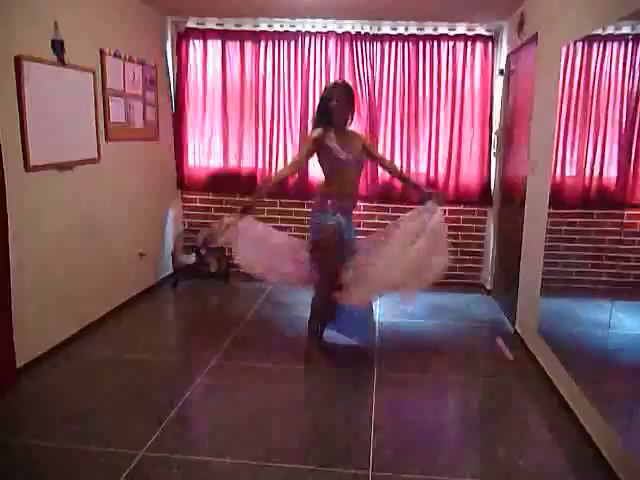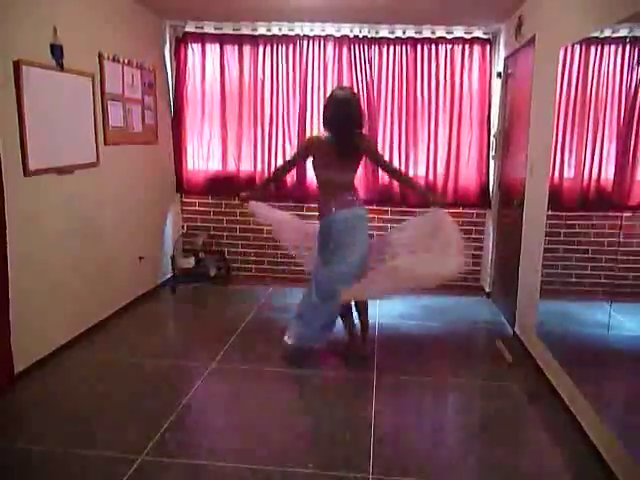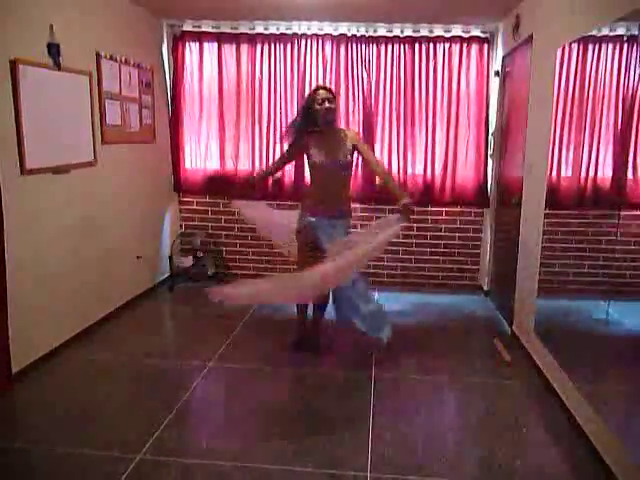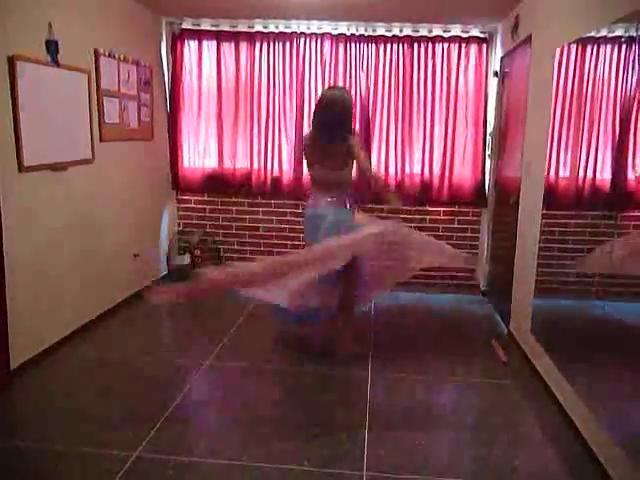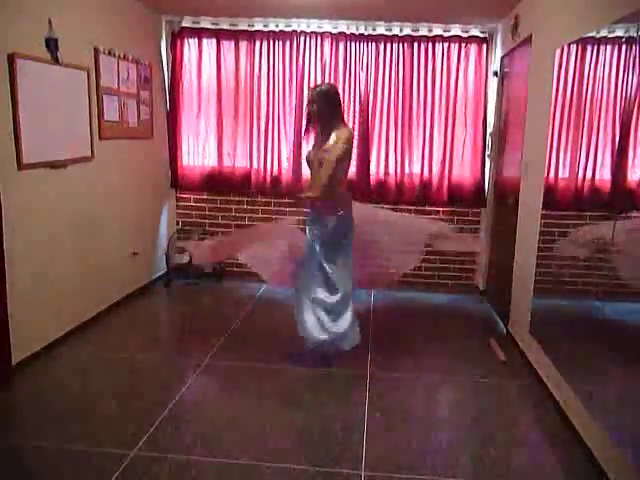
dt=0.5s
person 1, frame 1
left shoulder: (357, 138)
right shoulder: (319, 136)
left elbow: (387, 165)
right elbow: (290, 168)
left wrist: (420, 188)
right wrist: (257, 195)
left hip: (344, 216)
right hip: (327, 214)
left knee: (339, 280)
right knee: (329, 282)
left ankle: (318, 334)
right ankle: (313, 342)
person 1, frame 2
left shoulder: (314, 142)
right shoulder: (361, 141)
left elbow: (282, 171)
right elbow: (391, 170)
left wrist: (252, 193)
right wrist: (423, 192)
left hip: (332, 216)
right hip: (355, 213)
left knee: (330, 280)
right knee: (352, 277)
right ankle: (362, 334)
person 1, frame 3
left shoulder: (352, 137)
right shoulder: (306, 140)
left elbow: (375, 165)
right elbow: (279, 164)
left wrist: (401, 195)
right wrist: (253, 182)
left hip: (340, 217)
right hip: (313, 214)
left ankle: (315, 331)
right ankle: (302, 329)
person 1, frame 4
left shoulder: (309, 140)
right shoulder: (350, 139)
right elbow: (368, 173)
right wrist: (391, 198)
left hip: (315, 207)
right hip: (340, 210)
left knee: (320, 275)
right knee: (349, 277)
left ankle: (326, 332)
right ankle: (343, 340)
person 1, frame 5
left shoulder: (344, 134)
right shoulder: (319, 134)
left elbow: (331, 162)
left wrist: (314, 190)
right wrist: (312, 191)
left hip: (335, 213)
right hip: (316, 212)
left knee: (331, 278)
right knee: (310, 273)
left ankle: (328, 341)
right ankle: (323, 335)
